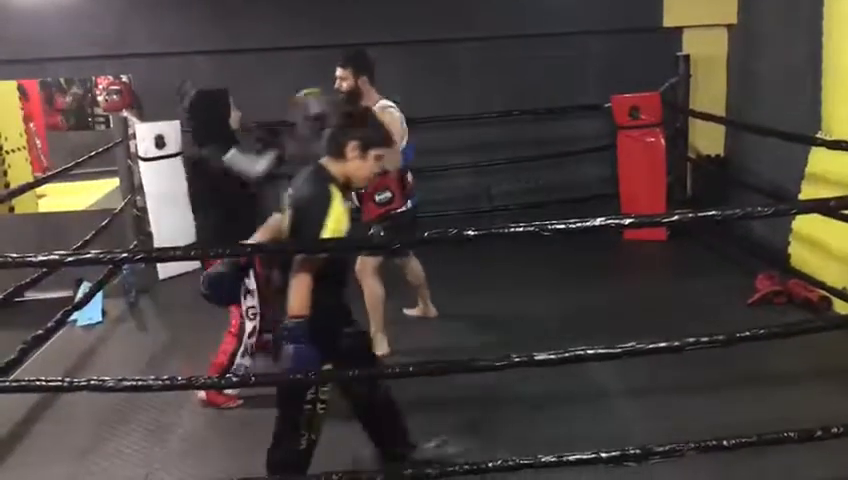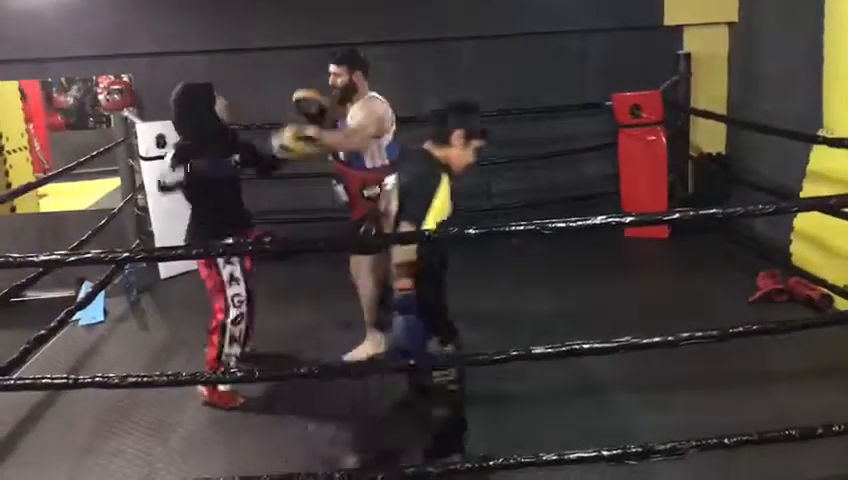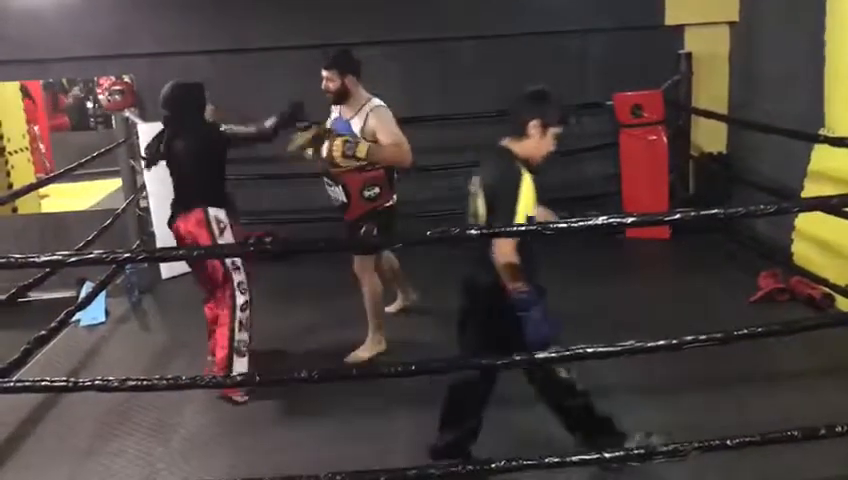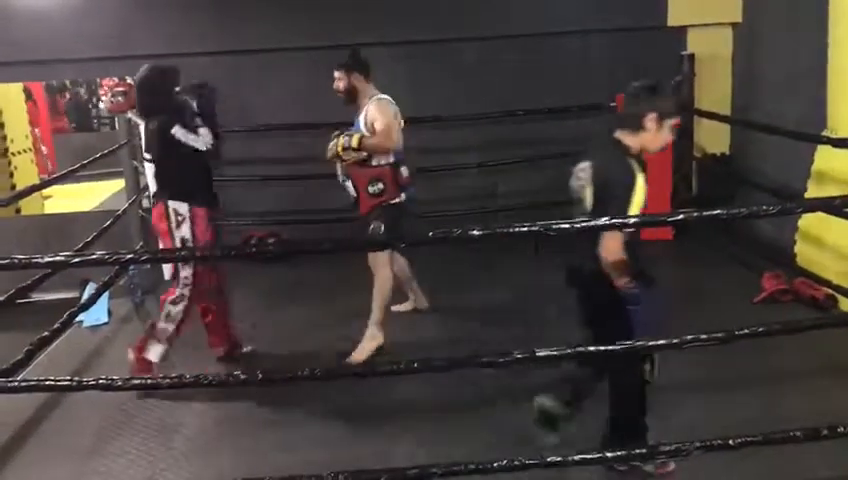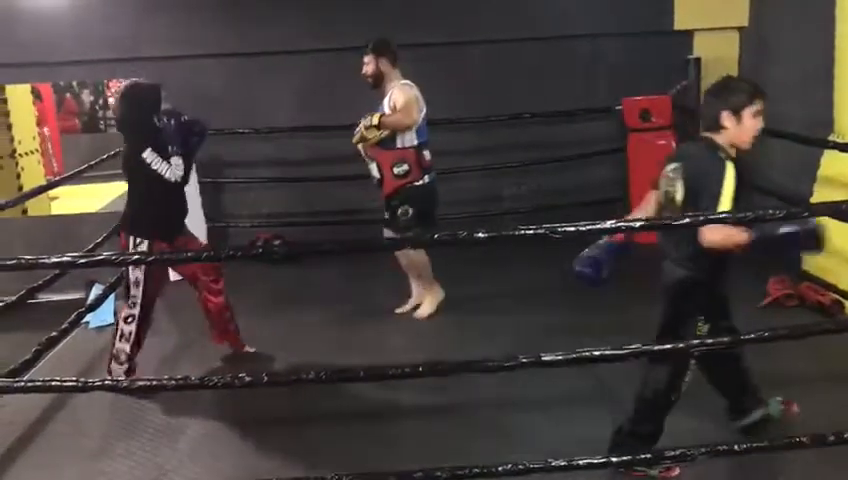
dt=0.3s
person 1, frame 1
left shoulder: (312, 181)
right shoulder: (325, 197)
left elbow: (274, 227)
right elbow: (303, 269)
left wrist: (234, 262)
right wrist: (297, 332)
left hip: (329, 314)
right hip: (315, 323)
left knee: (366, 381)
right knee: (302, 411)
left ankle: (399, 452)
right ankle: (285, 475)
person 1, frame 2
left shoulder: (407, 169)
right shoulder: (433, 179)
left elbow: (390, 229)
right elbow: (406, 245)
right wrist: (407, 305)
left hip: (410, 297)
right hip: (420, 301)
left knee: (441, 379)
right knee: (439, 389)
left ankle: (444, 451)
person 1, frame 3
left shoulder: (492, 163)
right shoulder: (515, 176)
right elbow: (503, 247)
left wrist: (548, 216)
right wrist: (525, 301)
left hip: (479, 289)
right hip: (506, 294)
left knee: (475, 373)
right knee: (553, 374)
left ankle: (448, 450)
right ankle: (608, 444)
person 1, frame 4
left shoulder: (598, 154)
right shoulder: (627, 172)
right elbow: (611, 246)
right wrist: (634, 295)
left hip: (584, 273)
right hip: (610, 281)
left knee: (605, 348)
right knee: (631, 365)
left ankle: (557, 398)
right ankle: (627, 447)
person 1, frame 5
left shoulder: (686, 153)
right shoulder: (718, 166)
left elbow: (651, 203)
right elbow: (711, 235)
left wrist: (614, 238)
right wrist: (768, 234)
left hip: (680, 270)
right hip: (693, 280)
left knee: (724, 342)
right knee: (671, 365)
left ankle: (750, 408)
person 2, frame 1
left shoulder: (208, 150)
right shoulder: (215, 153)
right elbow: (256, 169)
left hip: (234, 240)
right hip: (226, 245)
left knee: (255, 300)
right knee: (247, 316)
left ankle: (262, 337)
right ankle: (214, 387)
person 2, frame 2
left shoulder: (228, 141)
right shoulder: (188, 147)
left elbow: (265, 165)
right elbow: (165, 182)
right wrist: (192, 171)
left hip: (234, 230)
right hip: (213, 236)
left knee: (243, 295)
right knee: (233, 307)
left ankle: (233, 349)
right ankle: (215, 385)
person 2, frame 3
left shoulder: (169, 138)
right shoulder: (206, 134)
right elbow: (255, 135)
right wrist: (287, 116)
left hip: (184, 218)
right hip: (208, 216)
left knee: (216, 290)
right knee: (235, 290)
left ankle: (219, 352)
right ankle: (228, 375)
person 2, frame 4
left shoulder: (164, 121)
right shoulder: (165, 124)
right elbow: (204, 145)
left wrist: (194, 110)
right wrist: (194, 113)
left hip: (190, 205)
right hip: (178, 208)
left knee: (210, 276)
right knee: (186, 283)
left ankle: (224, 344)
right ankle: (146, 356)
person 2, frame 5
left shoulder: (154, 139)
right shoulder: (139, 148)
left elbow: (178, 174)
right elbow: (175, 175)
left wrist: (189, 137)
right wrist: (177, 140)
left hip: (171, 228)
right hip: (144, 234)
left knee: (210, 275)
right knee: (138, 304)
left ankle: (229, 339)
right ankle: (119, 371)
person 3, frame 1
left shoulder: (386, 115)
left elbow: (389, 161)
left hip: (391, 206)
right hip: (381, 204)
left knee: (365, 268)
right knee: (403, 256)
left ankle: (379, 340)
right ankle: (426, 307)
person 3, frame 2
left shoulder: (372, 108)
right shoulder: (348, 105)
left elbow: (351, 141)
left wrist: (310, 133)
right wrist: (320, 102)
left hip: (376, 199)
right hip: (366, 199)
left knee: (361, 267)
right knee: (384, 255)
left ankle: (374, 339)
person 3, frame 3
left shoulder: (376, 114)
right shoulder: (336, 109)
left elbow: (403, 157)
right elbow: (333, 145)
left wrist: (359, 150)
right wrist: (322, 147)
left hip: (374, 202)
right hip: (354, 201)
left knee: (363, 267)
right knee: (377, 252)
left ankle: (375, 339)
right ankle: (405, 294)
person 3, frame 4
left shoulder: (380, 106)
right shoulder: (366, 106)
left elbow: (391, 141)
left wrist: (353, 141)
right wrist: (343, 150)
left hip: (387, 198)
right hip: (374, 196)
left knee: (378, 261)
right knee: (388, 253)
left ankle: (374, 333)
right ankle: (417, 298)
person 3, frame 5
left shoulder: (403, 91)
right shoulder: (391, 93)
left elbow: (410, 119)
left wrist: (374, 121)
right wrist: (368, 138)
left hip: (413, 183)
right hip: (396, 183)
left knee: (408, 240)
right knee: (394, 239)
left ankle: (433, 291)
right ankle: (418, 291)
